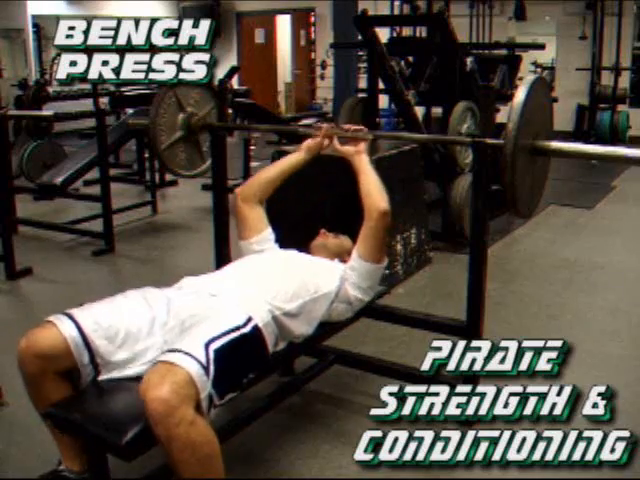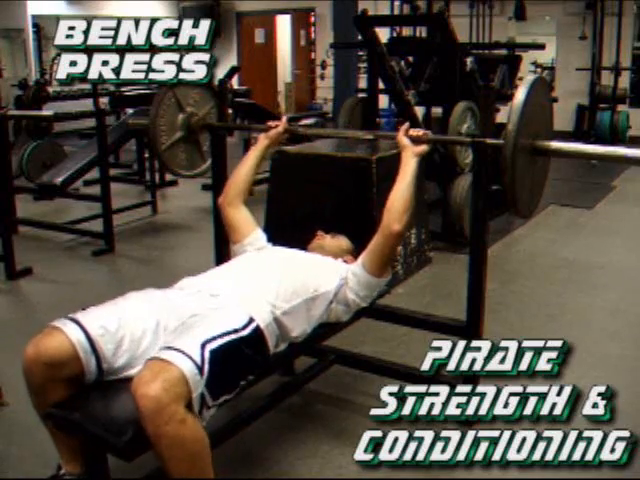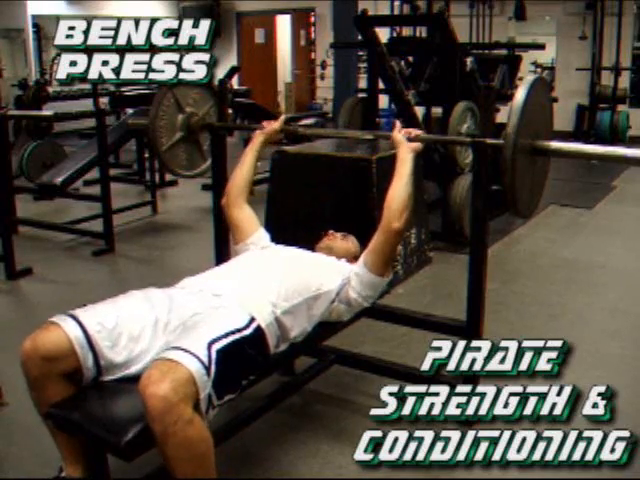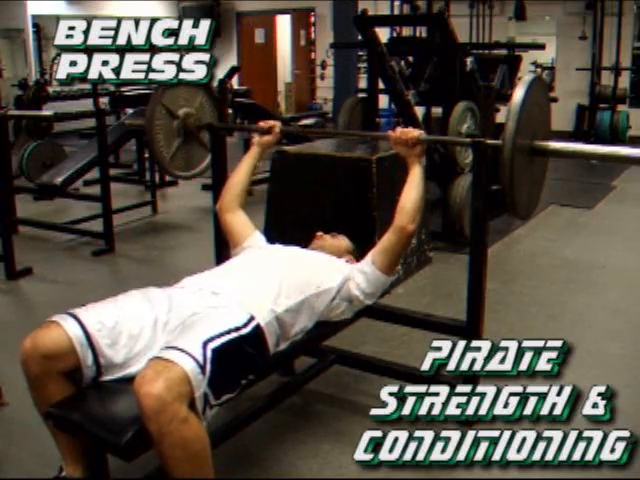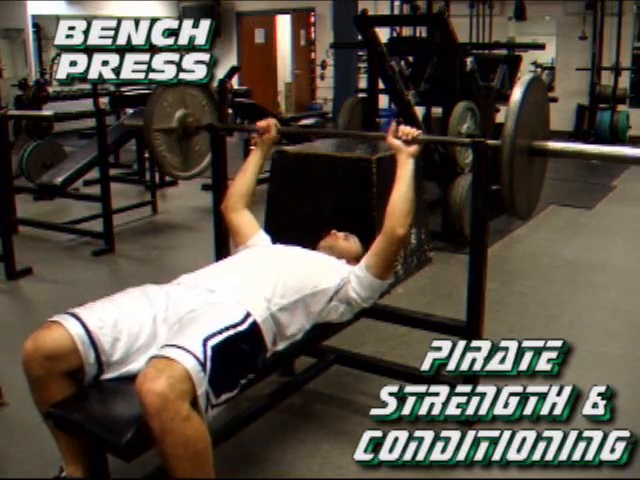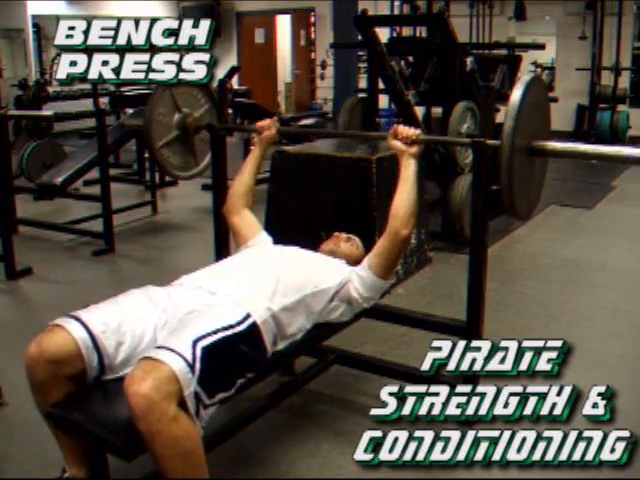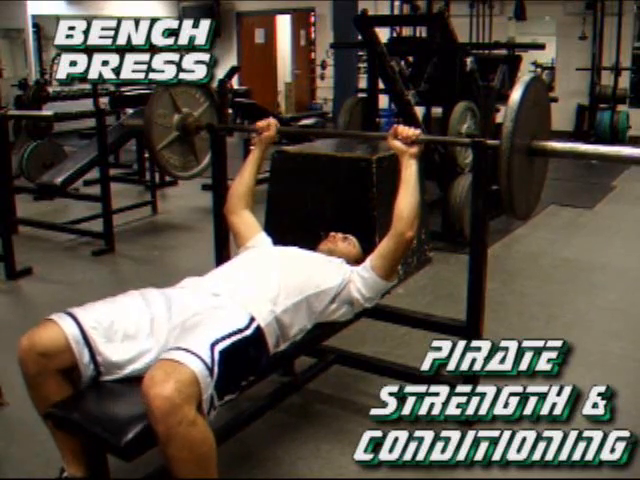
dt=0.5s
person 1, frame 1
left shoulder: (346, 284)
right shoulder: (273, 257)
left elbow: (379, 214)
right elbow: (246, 198)
left wrist: (357, 158)
right wrist: (304, 154)
left hip: (240, 319)
right hip: (180, 300)
left knee: (164, 396)
right knee: (37, 349)
person 1, frame 2
left shoulder: (345, 283)
right shoulder: (266, 255)
left elbow: (392, 229)
right elbow: (230, 202)
left wrist: (409, 156)
right wrist: (263, 144)
left hip: (239, 320)
right hip: (179, 299)
left knee: (154, 394)
right knee: (43, 356)
person 1, frame 3
left shoulder: (349, 283)
right shoulder: (271, 254)
left elbow: (391, 226)
right elbow: (234, 203)
left wrist: (404, 154)
right wrist: (258, 140)
left hip: (239, 321)
right hip: (180, 300)
left knee: (163, 393)
right knee: (41, 350)
person 1, frame 4
left shoulder: (347, 281)
right shoulder: (267, 254)
left elbow: (403, 229)
right elbow: (228, 208)
left wrist: (415, 162)
right wrist: (258, 149)
left hip: (237, 320)
right hip: (178, 299)
left knee: (157, 393)
right knee: (41, 350)
person 1, frame 5
left shoulder: (347, 283)
right shoulder: (271, 253)
left elbow: (394, 233)
right elbow: (234, 208)
left wrist: (404, 158)
right wrist: (261, 148)
left hip: (235, 318)
right hip: (175, 297)
left knee: (160, 390)
right knee: (42, 350)
person 1, frame 6
left shoulder: (349, 283)
right shoulder: (271, 253)
left elbow: (398, 232)
right elbow: (235, 209)
left wrist: (407, 159)
right wrist: (260, 146)
left hip: (234, 318)
right hip: (175, 297)
left knee: (147, 392)
right knee: (45, 354)
person 1, frame 7
left shoulder: (350, 282)
right shoulder: (272, 254)
left elbow: (402, 233)
right elbow: (235, 209)
left wrist: (407, 158)
right wrist: (260, 147)
left hip: (238, 320)
right hip: (178, 302)
left knee: (165, 393)
right knee: (38, 349)
